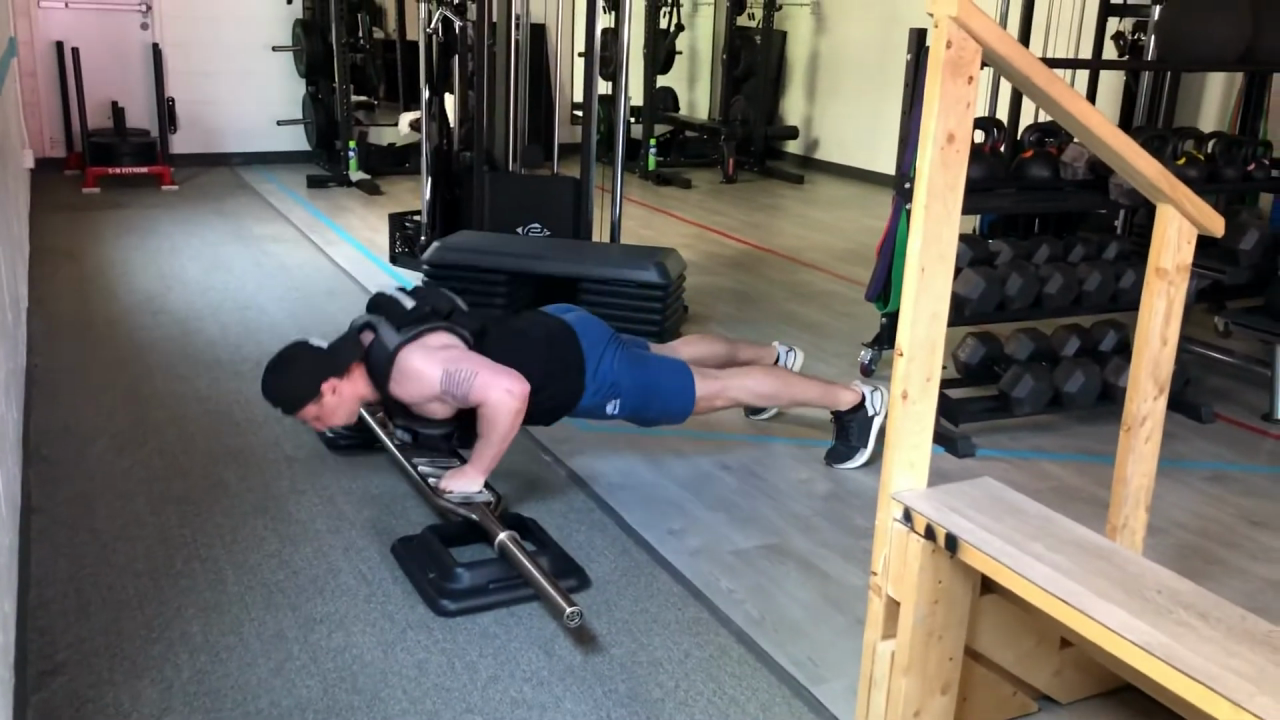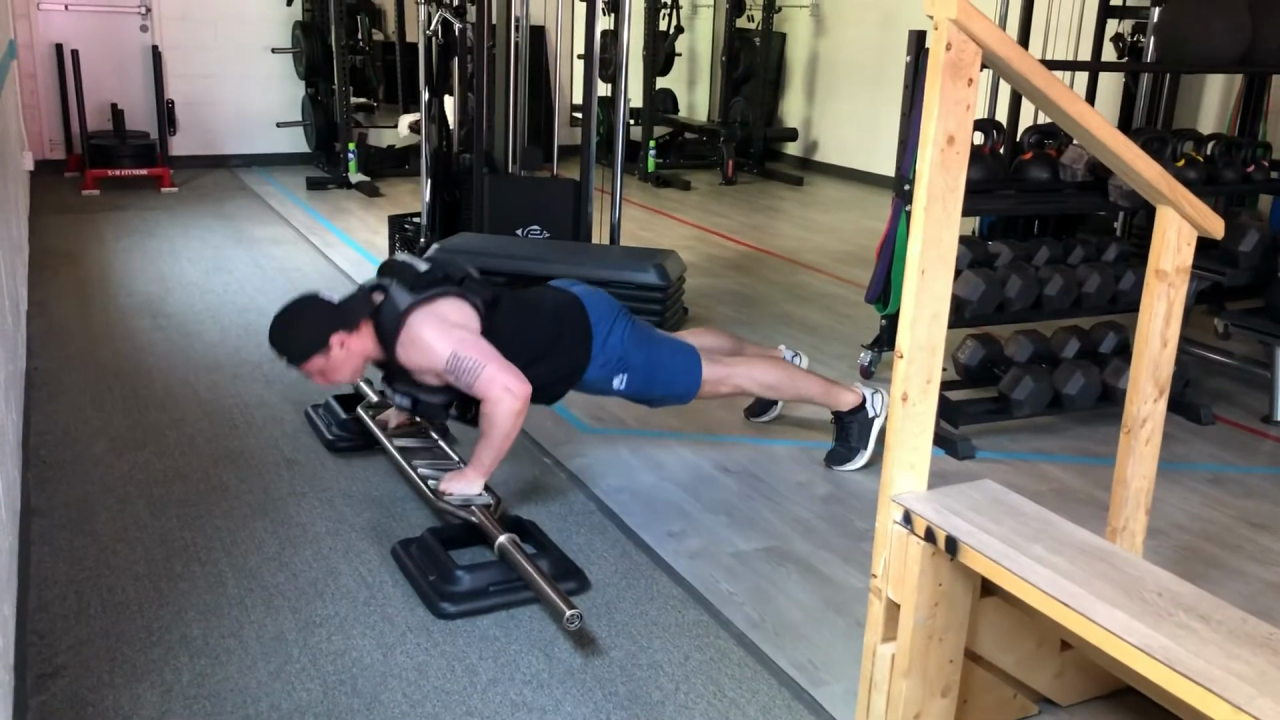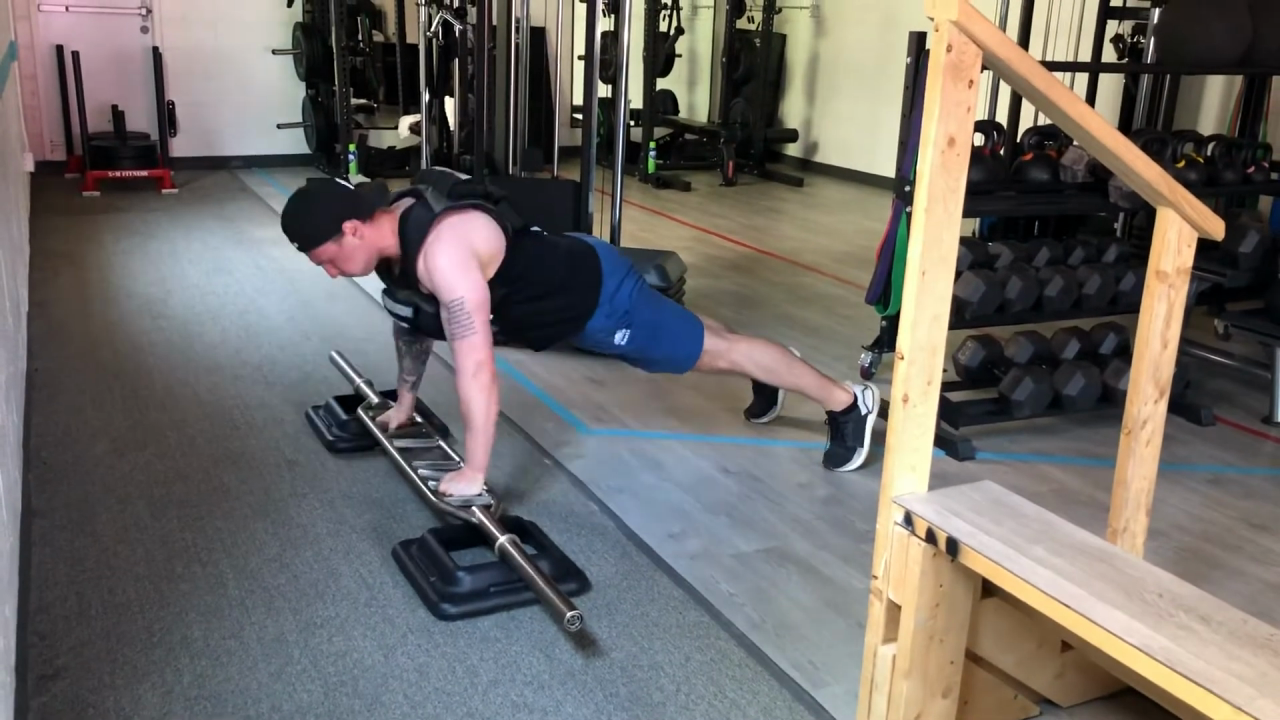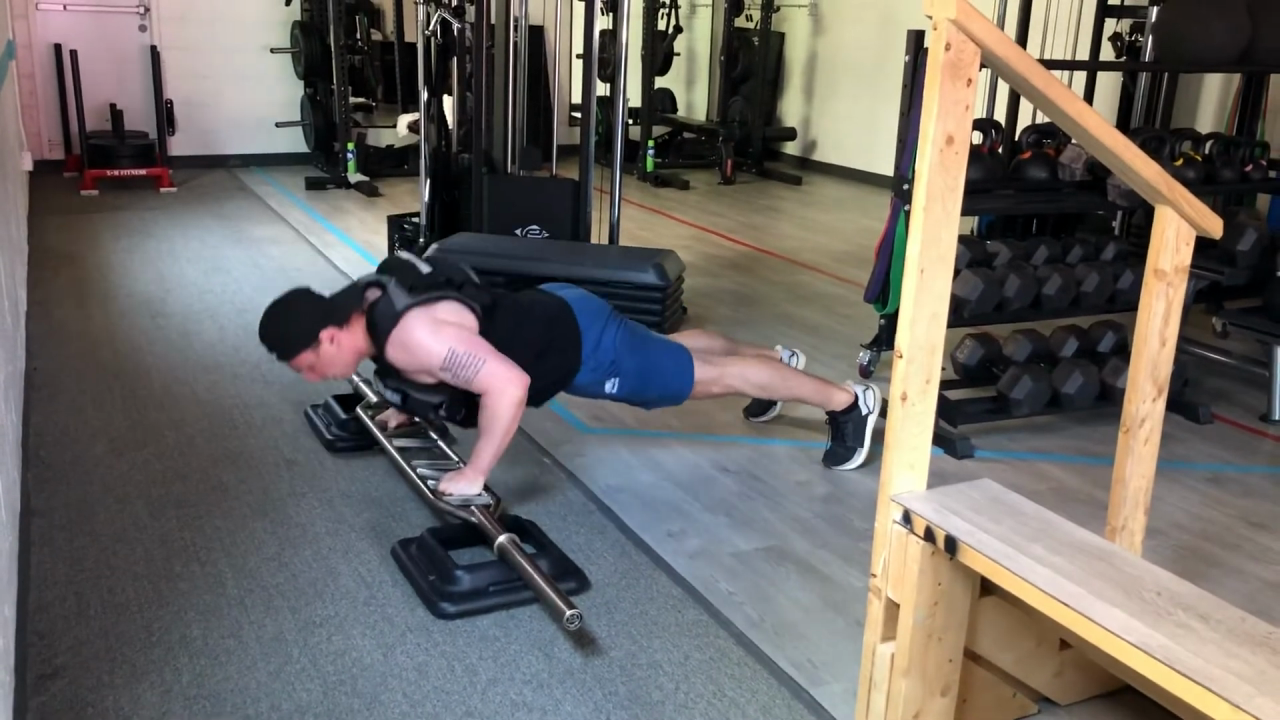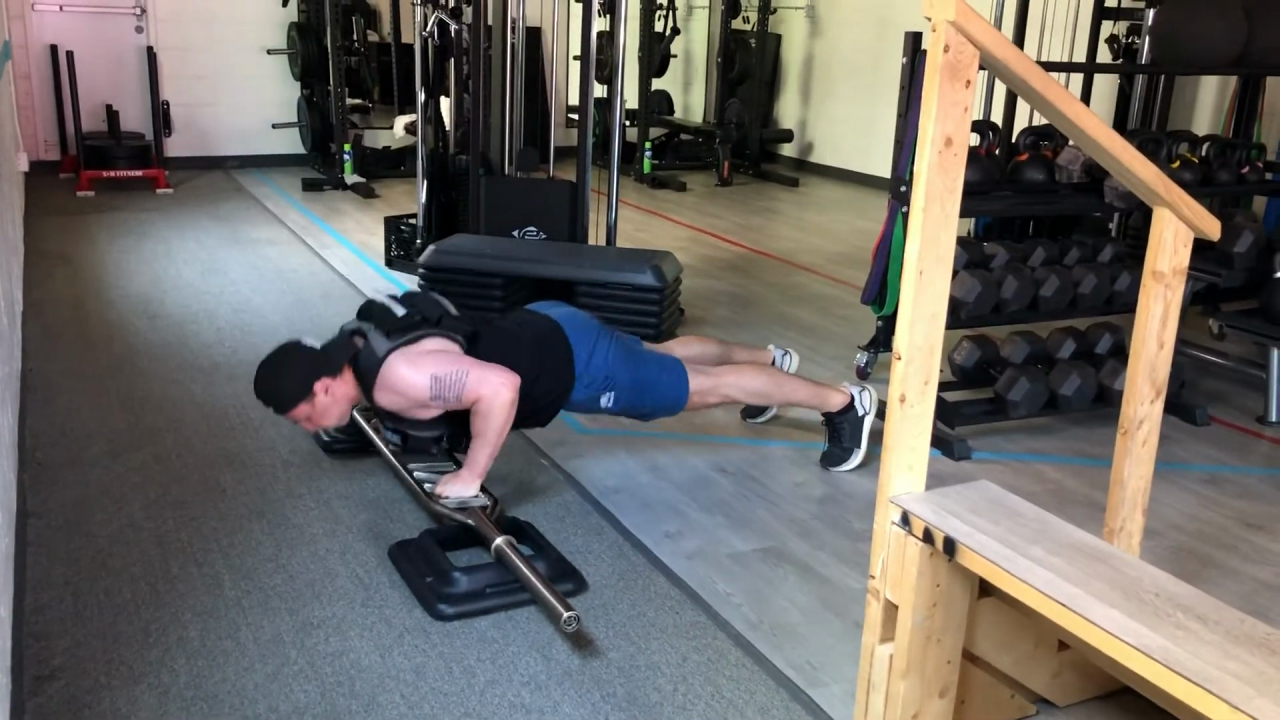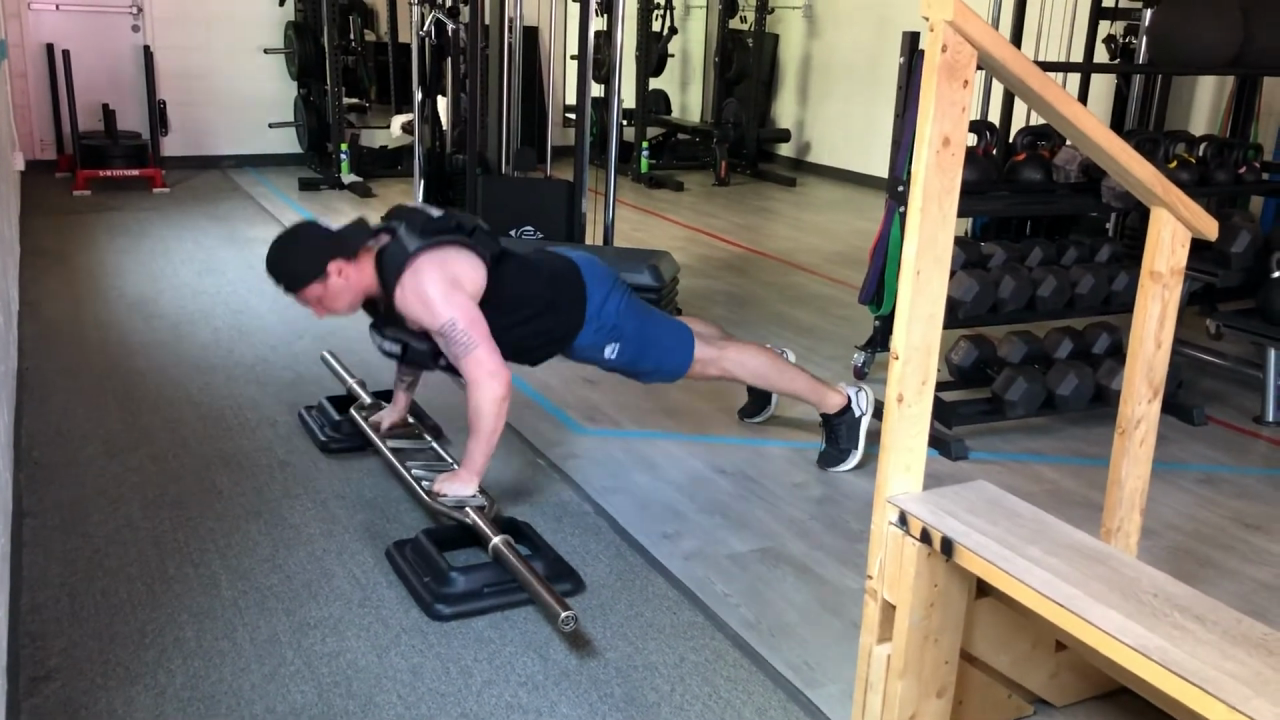
dt=0.4s
person 1, frame 1
left shoulder: (408, 374)
right shoulder: (368, 343)
left elbow: (510, 390)
left wrist: (476, 472)
right wrist: (405, 415)
left hip: (583, 371)
right hip: (555, 331)
left knee: (709, 390)
right knee: (666, 354)
left ankle: (853, 399)
right ankle: (771, 354)
person 1, frame 2
left shoulder: (418, 336)
right shoulder: (376, 313)
left elbow: (511, 392)
left wrist: (474, 476)
left hip: (590, 342)
right hip: (562, 315)
left knee: (715, 377)
right knee: (680, 345)
left ankle: (853, 401)
right ankle: (775, 353)
person 1, frame 3
left shoulder: (442, 249)
right shoulder: (390, 228)
left elbow: (473, 364)
right elbow: (415, 314)
left wrist: (473, 474)
right wrist: (405, 399)
left hip: (598, 294)
right hip: (564, 286)
left knee: (714, 352)
right knee: (688, 331)
left ankle: (846, 401)
right ankle: (777, 367)
person 1, frame 4
left shoulder: (406, 340)
right shoulder: (367, 304)
left elbow: (511, 386)
left wrist: (475, 474)
right wrist: (405, 402)
left hip: (582, 346)
right hip: (552, 312)
left knee: (707, 377)
right knee: (672, 345)
left ankle: (847, 400)
right ankle: (771, 353)
person 1, frame 5
left shoulder: (394, 379)
right shoulder: (356, 347)
left elbow: (501, 386)
left wrist: (471, 476)
right wrist: (402, 419)
left hip: (574, 364)
right hip: (546, 329)
left knee: (704, 387)
right knee: (665, 353)
left ankle: (843, 400)
right ankle: (767, 356)
person 1, frame 6
left shoulder: (422, 284)
right shoulder: (375, 258)
left elbow: (491, 381)
right elbow: (410, 335)
left wrist: (469, 477)
right wrist: (400, 402)
left hip: (586, 309)
right hip: (555, 293)
left knee: (704, 359)
right knee: (678, 334)
left ankle: (840, 403)
right ankle: (772, 357)
